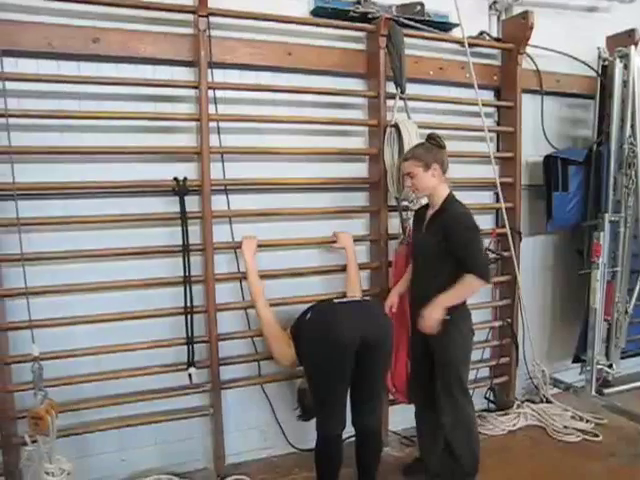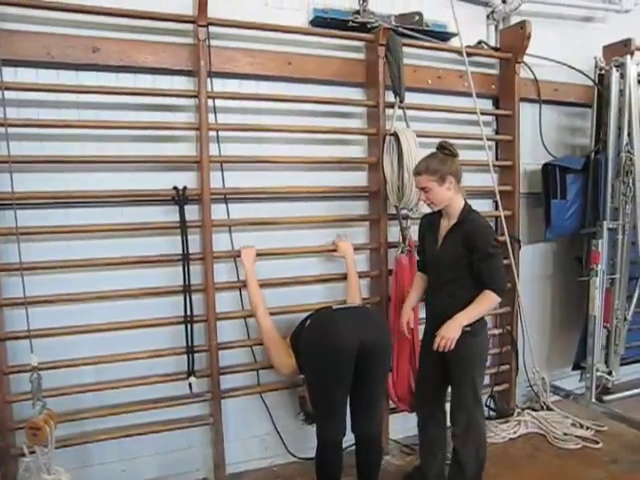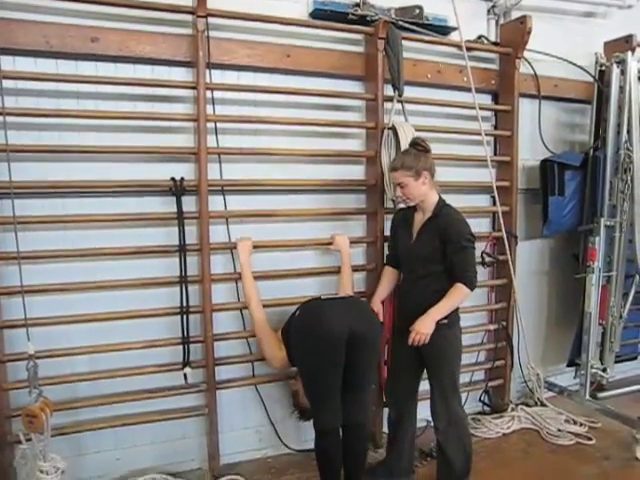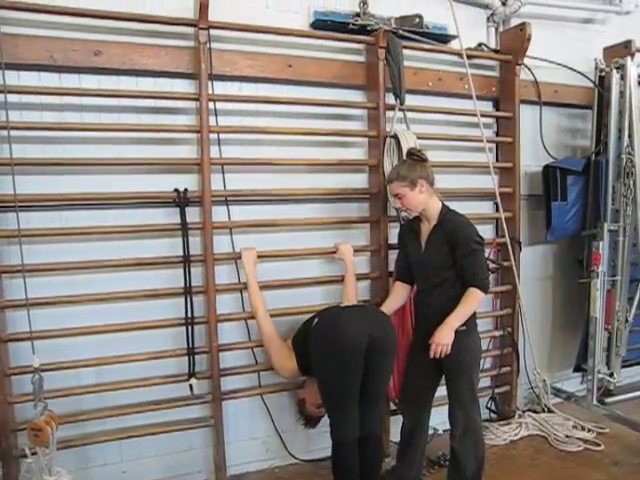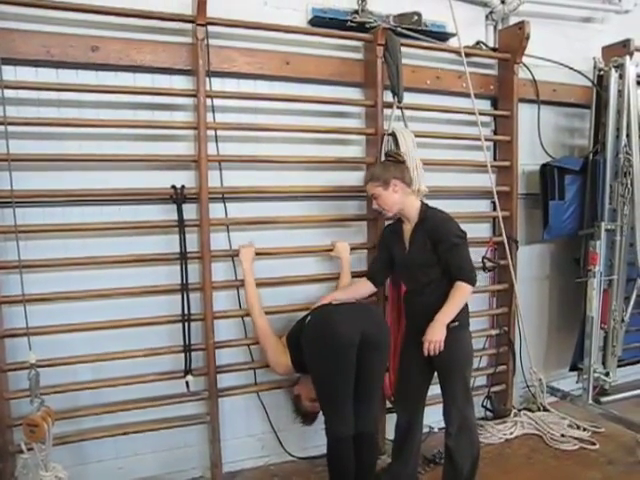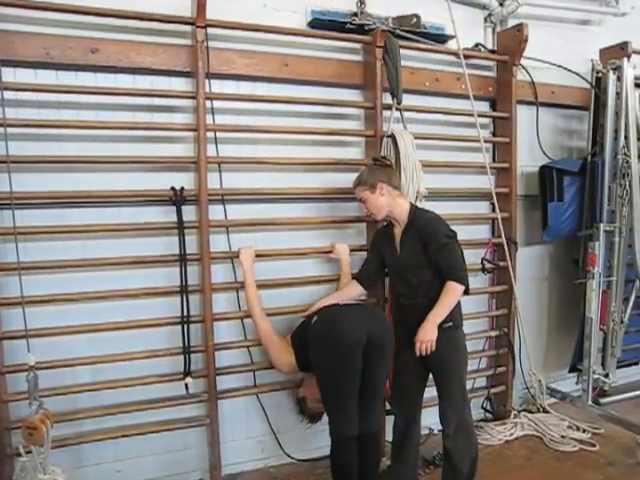
dt=0.7s
person 1, frame 1
left shoulder: (456, 217)
right shoulder: (422, 215)
left elbow: (479, 274)
left wrist: (439, 305)
right wrist: (398, 290)
left hip: (450, 323)
right hip: (422, 320)
left knee: (452, 398)
right knee: (422, 393)
person 1, frame 2
left shoulder: (477, 229)
right shoulder: (428, 224)
left elbow: (495, 290)
left wrist: (458, 322)
right wrist: (409, 303)
left hip: (467, 334)
right hip: (434, 329)
left knee: (465, 410)
right knee: (426, 402)
person 1, frame 3
left shoulder: (452, 223)
right shoulder: (401, 219)
left elbow: (466, 282)
left wrist: (431, 318)
right wrist: (378, 299)
left hip: (440, 327)
right hip: (404, 322)
left knee: (445, 404)
right knee: (398, 395)
person 1, frame 4
left shoulder: (459, 228)
right shoulder: (408, 231)
left elbow: (478, 286)
left wrist: (449, 327)
right wrist: (381, 314)
left hip: (459, 335)
right hip: (423, 332)
left knee: (462, 412)
right knee: (412, 404)
person 1, frame 5
left shoulder: (440, 224)
right shoulder: (391, 234)
left elbow: (466, 280)
right elbow: (373, 280)
left wrist: (440, 324)
right wrist: (336, 296)
left hip: (450, 331)
right hip: (415, 330)
left knee: (457, 411)
right knee: (406, 404)
person 1, frame 6
left shoulder: (430, 225)
right shoulder: (382, 237)
left elbow: (457, 279)
right elbow: (364, 281)
left wrist: (431, 324)
right wrist: (325, 303)
left hip: (443, 331)
right hip: (406, 332)
left knee: (454, 412)
right knee: (403, 406)
person 2, frame 1
left shoulder: (289, 353)
left elbow: (261, 304)
right elbow: (354, 294)
left wrist: (249, 258)
right wrist: (349, 248)
left hip: (329, 331)
right hip: (376, 319)
left knee: (330, 427)
right knee: (369, 422)
person 2, frame 2
left shoulder: (289, 361)
left elbow: (260, 311)
right elbow: (355, 300)
left wrist: (248, 267)
right wrist: (349, 257)
left hip: (328, 336)
right hip: (374, 325)
left knee: (330, 435)
right knee: (369, 429)
person 2, frame 3
left shoulder: (280, 356)
left elbow: (255, 306)
right elbow: (346, 295)
left wrist: (244, 260)
left hip: (318, 326)
right hip: (363, 316)
left knee: (327, 424)
right knee: (356, 419)
person 2, frame 4
left shoulder: (289, 364)
left elbow: (261, 314)
right elbow: (351, 306)
left wrist: (250, 269)
left hip: (336, 334)
right hip: (379, 323)
left knee: (345, 433)
right knee: (371, 429)
person 2, frame 5
left shoulder: (284, 361)
left elbow: (257, 314)
right elbow: (343, 298)
left wrist: (247, 266)
right wrist: (345, 259)
left hip: (330, 331)
right hip: (372, 319)
left knee: (339, 429)
right knee: (366, 426)
person 2, frame 6
left shoulder: (288, 360)
left elbow: (259, 316)
left wrist: (248, 267)
right wrist: (344, 260)
left hip: (335, 331)
right hip: (377, 321)
left knee: (344, 431)
right knee: (370, 426)
